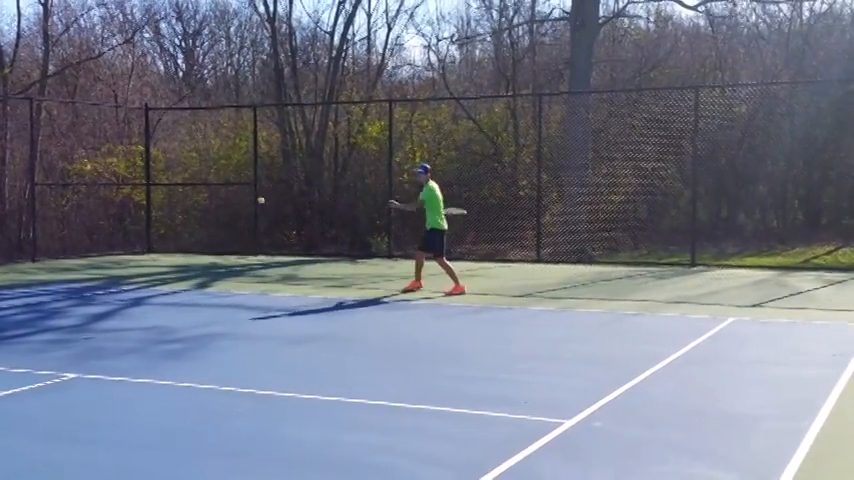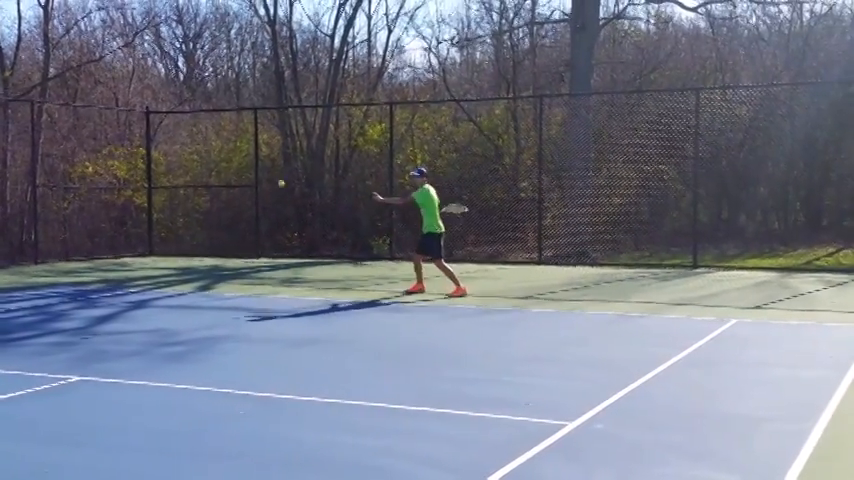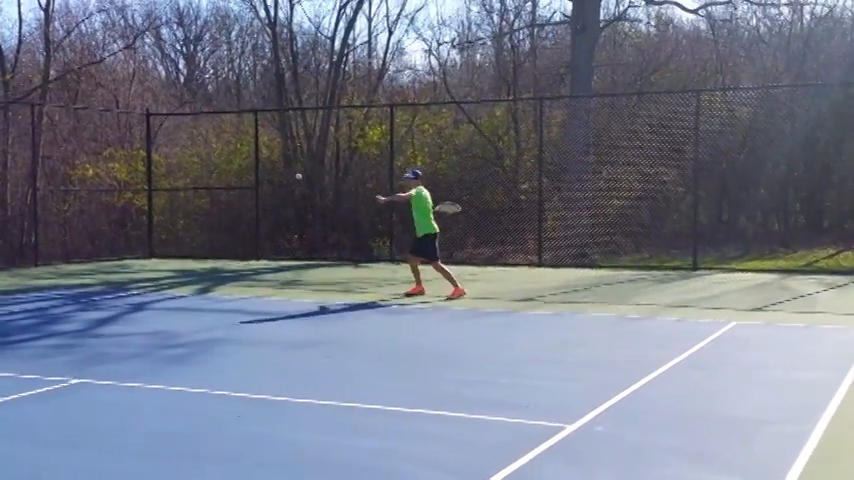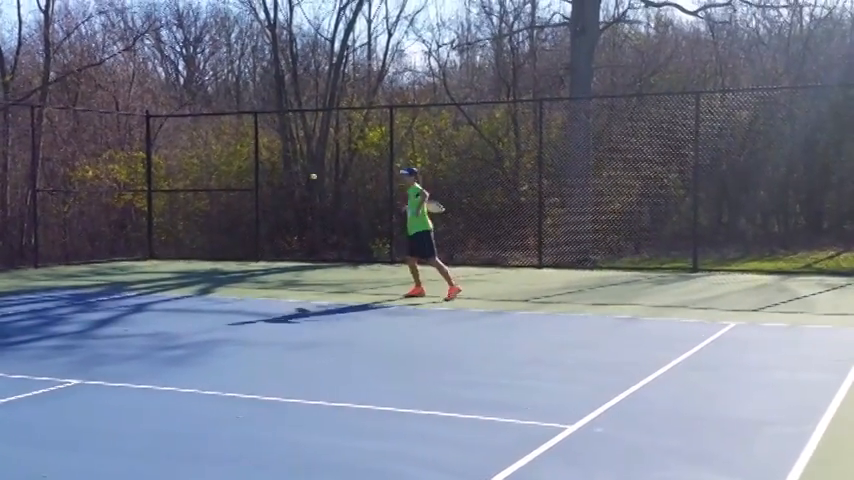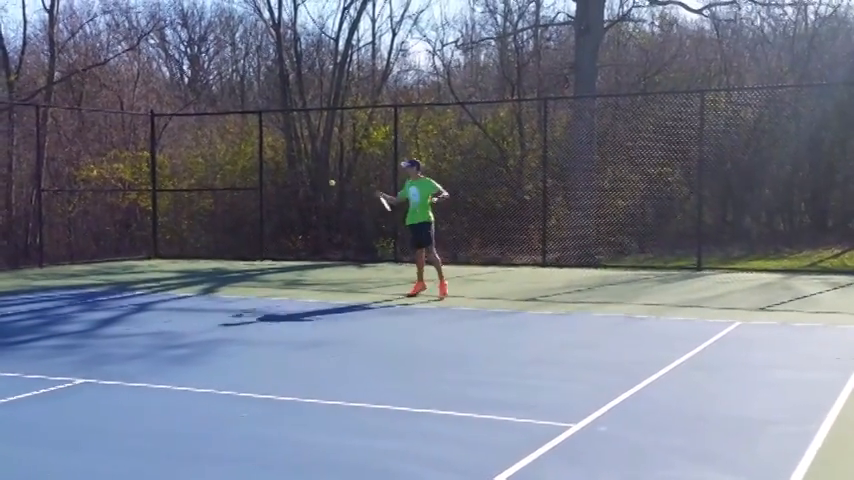
dt=0.1s
person 1, frame 1
left shoulder: (429, 188)
right shoulder: (431, 186)
left elbow: (414, 207)
left wrist: (397, 205)
left hip: (436, 228)
right hip: (432, 227)
left knee: (439, 259)
right knee: (419, 254)
left ankle: (459, 286)
right ankle: (417, 282)
person 1, frame 2
left shoulder: (423, 190)
right shoulder: (427, 189)
left elbow: (403, 200)
left wrist: (382, 200)
left hip: (433, 231)
right hip: (428, 231)
left knee: (438, 261)
right knee: (417, 257)
left ankle: (459, 288)
right ankle: (420, 284)
person 1, frame 3
left shoulder: (417, 191)
right shoulder: (421, 192)
left elbow: (402, 197)
left wrist: (385, 199)
left hip: (428, 233)
right hip: (422, 233)
left knee: (435, 263)
right knee: (412, 258)
left ankle: (458, 288)
right ankle: (419, 287)
person 1, frame 4
left shoulder: (415, 188)
right shoulder: (412, 190)
left elbow: (425, 195)
left wrist: (418, 207)
left hip: (423, 231)
right hip: (414, 231)
left knee: (432, 260)
right knee: (410, 260)
left ankle: (453, 287)
right ankle: (419, 287)
person 1, frame 5
left shoulder: (427, 182)
right shoulder: (408, 184)
left elbow: (445, 194)
right elbow: (397, 200)
left wrist: (438, 198)
right wrist: (384, 196)
left hip: (425, 221)
right hip: (413, 222)
left knee: (430, 252)
right knee: (419, 254)
left ankle: (442, 281)
right ankle: (420, 283)
